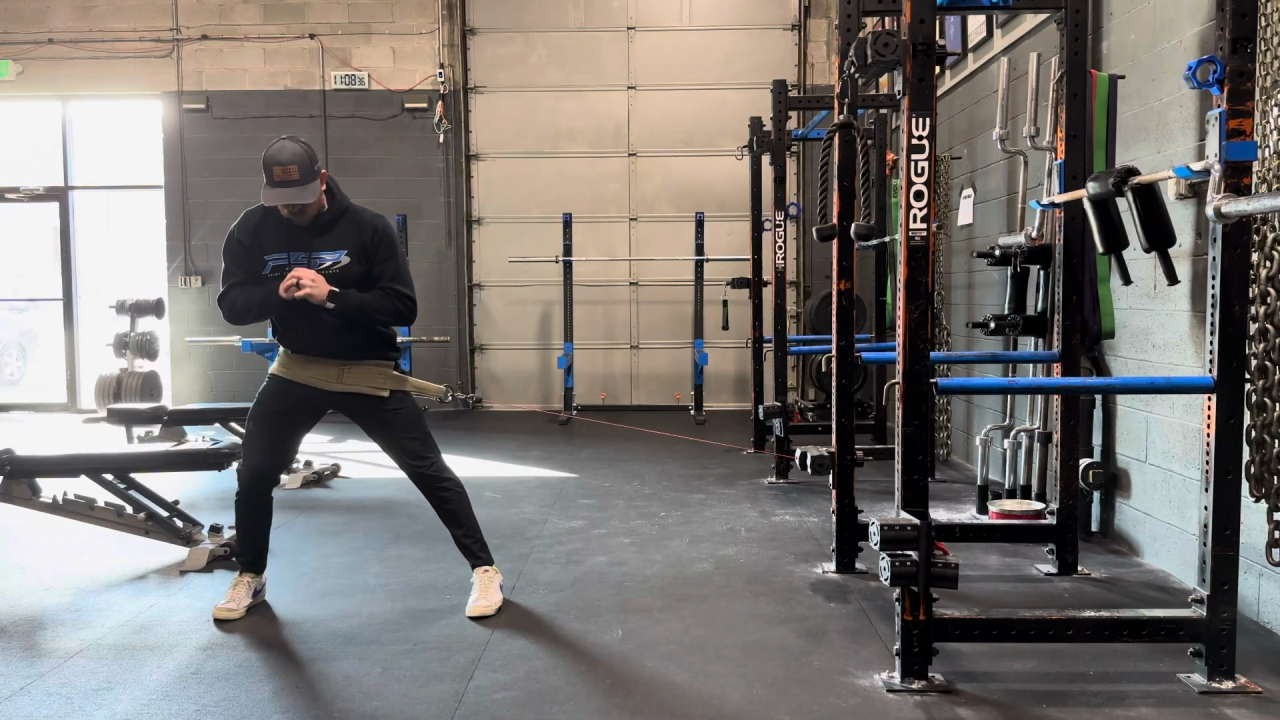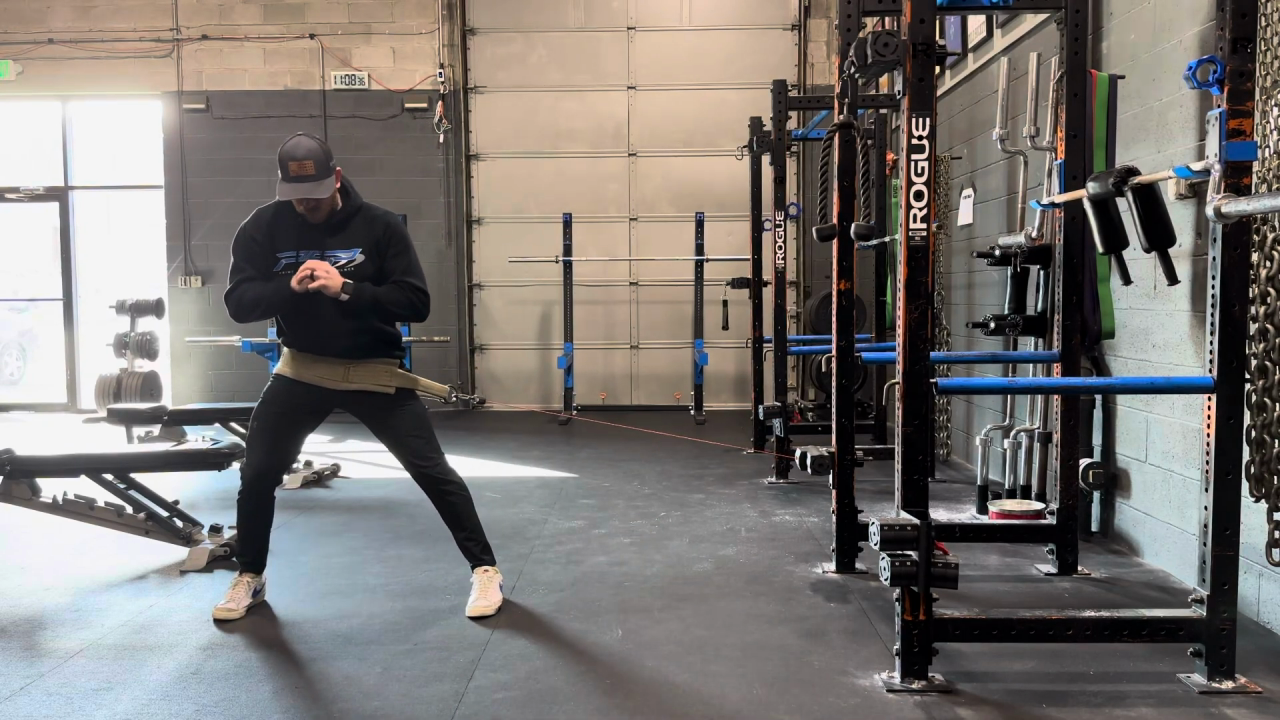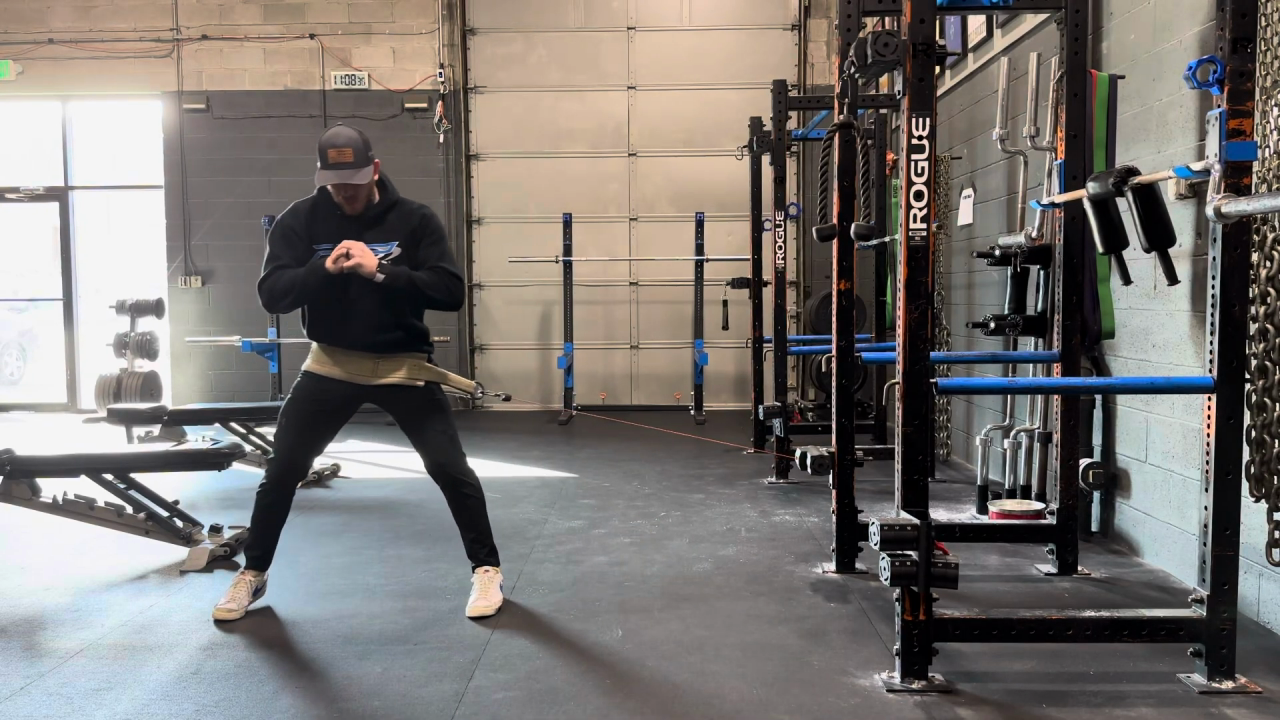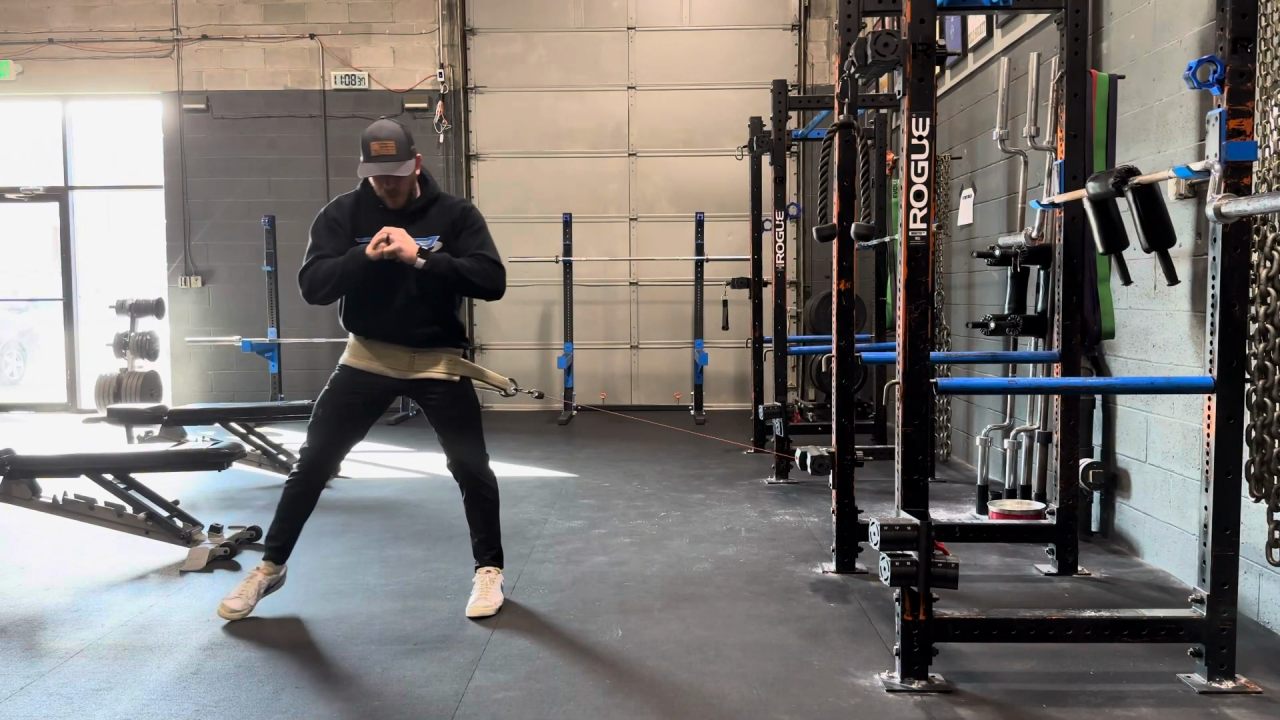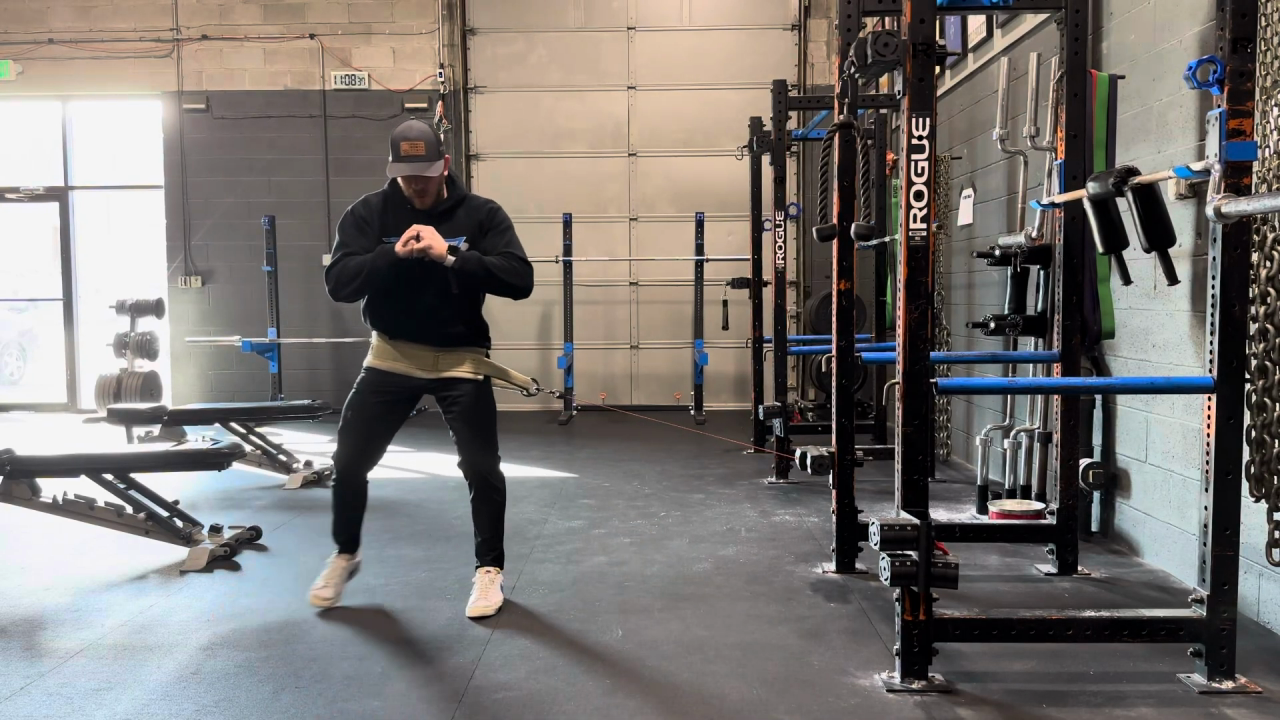
dt=0.2s
person 1, frame 1
left shoulder: (367, 228)
right shoulder: (251, 230)
left elbow: (403, 307)
right elbow: (232, 305)
left wrist: (332, 297)
right wrist: (277, 293)
left hip: (368, 370)
right hip: (297, 368)
left knee: (428, 470)
right knee: (254, 473)
left ankle: (484, 569)
right ankle: (249, 577)
person 1, frame 2
left shoulder: (380, 226)
right shoulder: (263, 228)
left elbow: (416, 303)
right elbow: (239, 304)
left wrist: (346, 288)
right wrist: (290, 287)
left hip: (373, 369)
right hip: (301, 366)
left knee: (432, 470)
right knee: (258, 473)
left ankle: (485, 569)
right ankle: (249, 577)
person 1, frame 3
left shoulder: (415, 220)
right shoulder: (301, 220)
left elbow: (452, 292)
right elbow: (274, 295)
left wrist: (381, 270)
right wrist: (327, 270)
left hip: (403, 364)
right hip: (331, 362)
left knee: (450, 468)
right knee: (282, 469)
left ankle: (486, 570)
right ankle: (253, 573)
person 1, frame 4
left shoulder: (454, 214)
right shoulder: (342, 214)
left elbow: (491, 281)
right elbow: (312, 287)
left wrist: (419, 258)
right wrist: (366, 255)
left hip: (436, 357)
right hip: (368, 356)
left knee: (471, 466)
right knee: (313, 462)
left ankle: (489, 570)
right ankle: (271, 567)
person 1, frame 5
left shoulder: (481, 214)
right shoulder: (368, 213)
left elbow: (519, 281)
right elbow: (338, 284)
left wrist: (448, 256)
right wrist: (394, 253)
left hip: (459, 357)
right hip: (392, 355)
left knee: (480, 467)
right knee: (348, 462)
left ankle: (488, 570)
right ankle: (346, 554)
